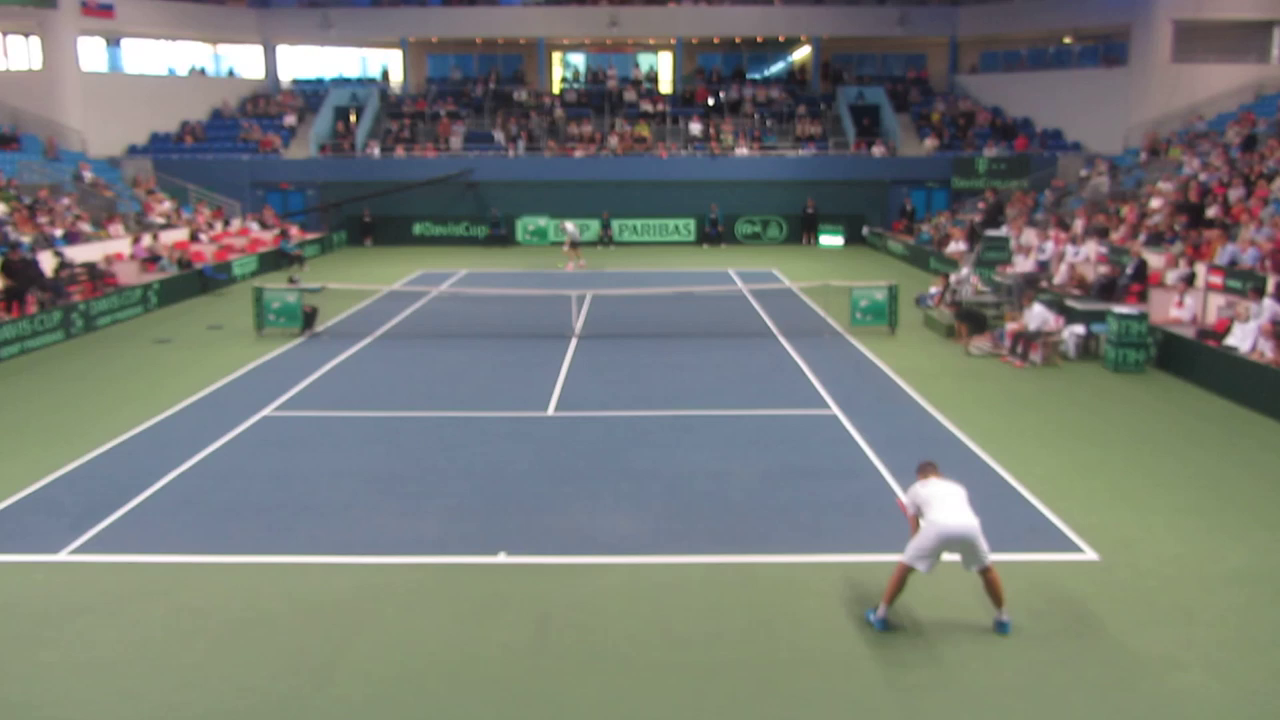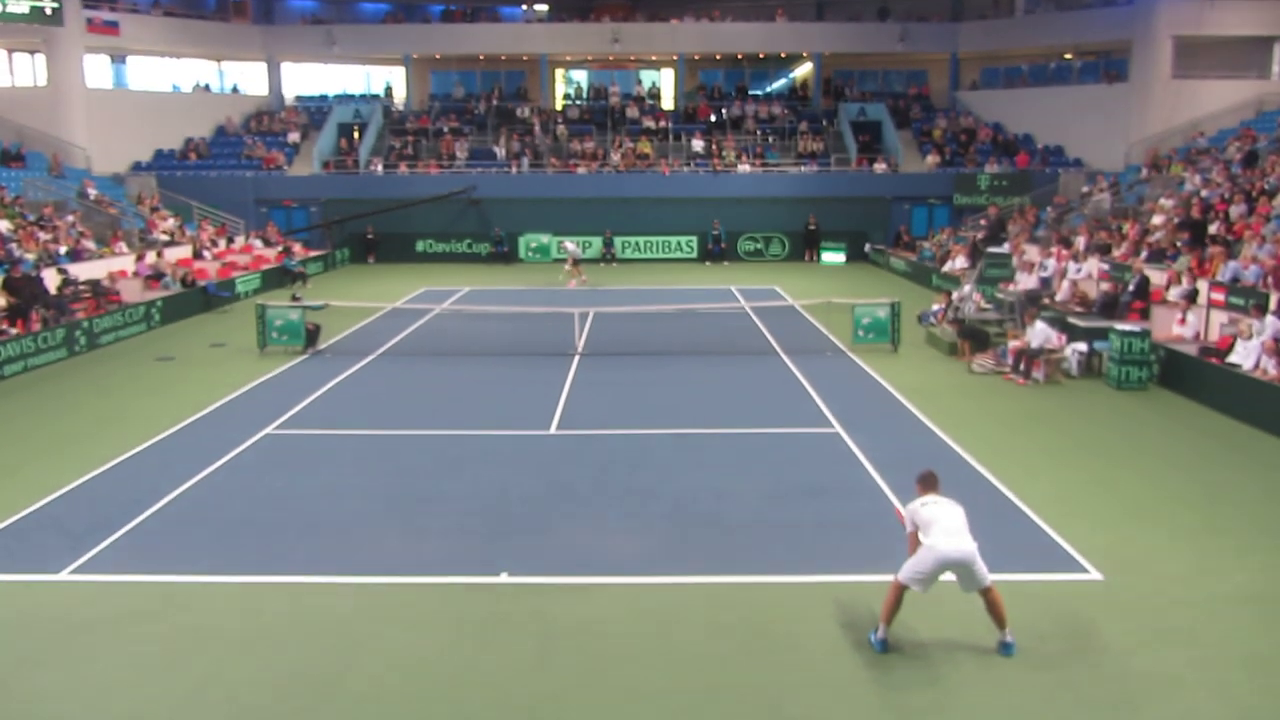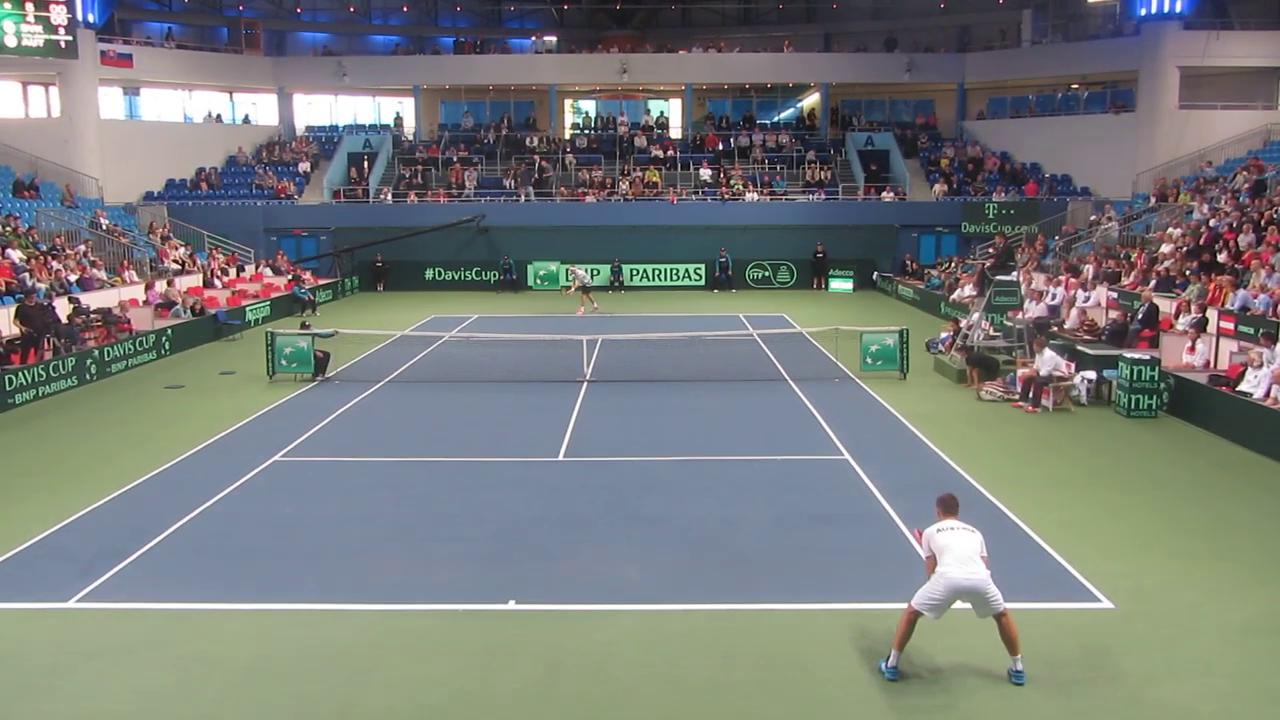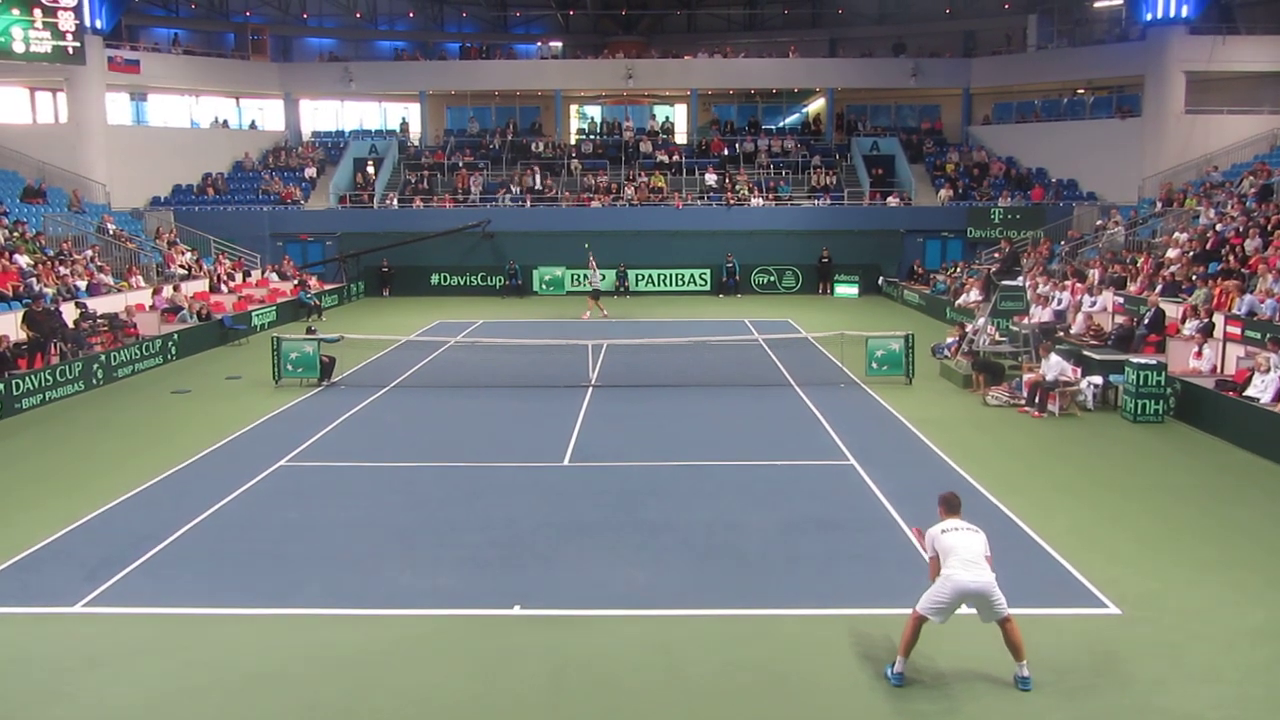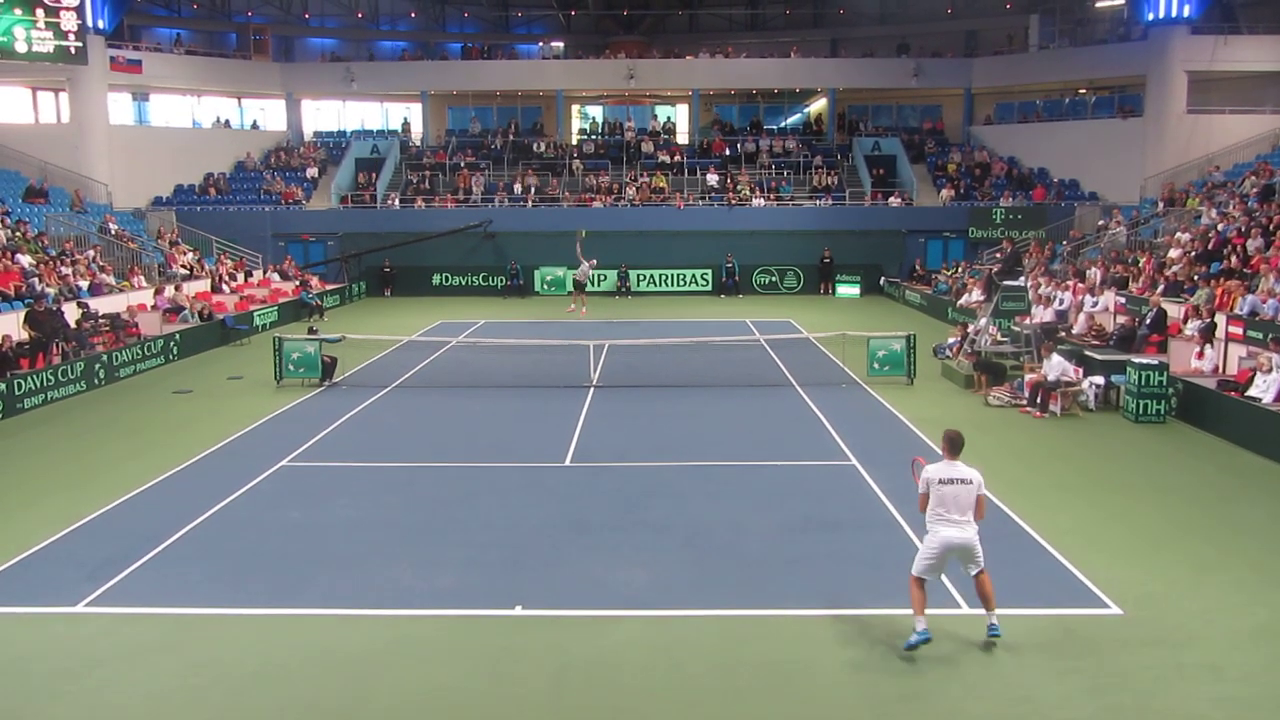
dt=1s
person 1, frame 1
left shoulder: (915, 489)
right shoulder: (957, 487)
left elbow: (914, 530)
left wrist: (928, 551)
right wrist: (935, 550)
left hip: (938, 525)
right hip: (970, 525)
left knee: (904, 568)
right knee: (986, 570)
left ankle: (880, 616)
right ankle: (1002, 619)
person 1, frame 2
left shoulder: (913, 507)
right shoulder: (956, 506)
left elbow: (914, 549)
left hip: (935, 550)
right hip: (967, 550)
left knee: (898, 586)
right knee: (987, 590)
left ankle: (880, 637)
right ankle: (1006, 640)
person 1, frame 3
left shoulder: (930, 531)
right shoulder: (975, 532)
left elbow: (931, 574)
left hip: (948, 578)
right hip: (979, 578)
left knee: (911, 612)
right knee: (1002, 615)
left ankle: (892, 665)
right ankle: (1017, 668)
person 1, frame 4
left shoulder: (933, 532)
right shoulder: (978, 531)
left elbow: (934, 575)
left hip: (953, 581)
right hip: (985, 581)
left knee: (916, 618)
right knee: (1006, 621)
left ankle: (898, 671)
right ankle: (1023, 674)
person 1, frame 5
left shoulder: (930, 471)
right shoulder: (974, 475)
left elbow: (922, 507)
right elbow: (980, 514)
left hip: (939, 536)
right hip: (968, 536)
left knee: (916, 581)
right knee: (980, 575)
left ankle: (921, 629)
right ankle: (992, 623)
